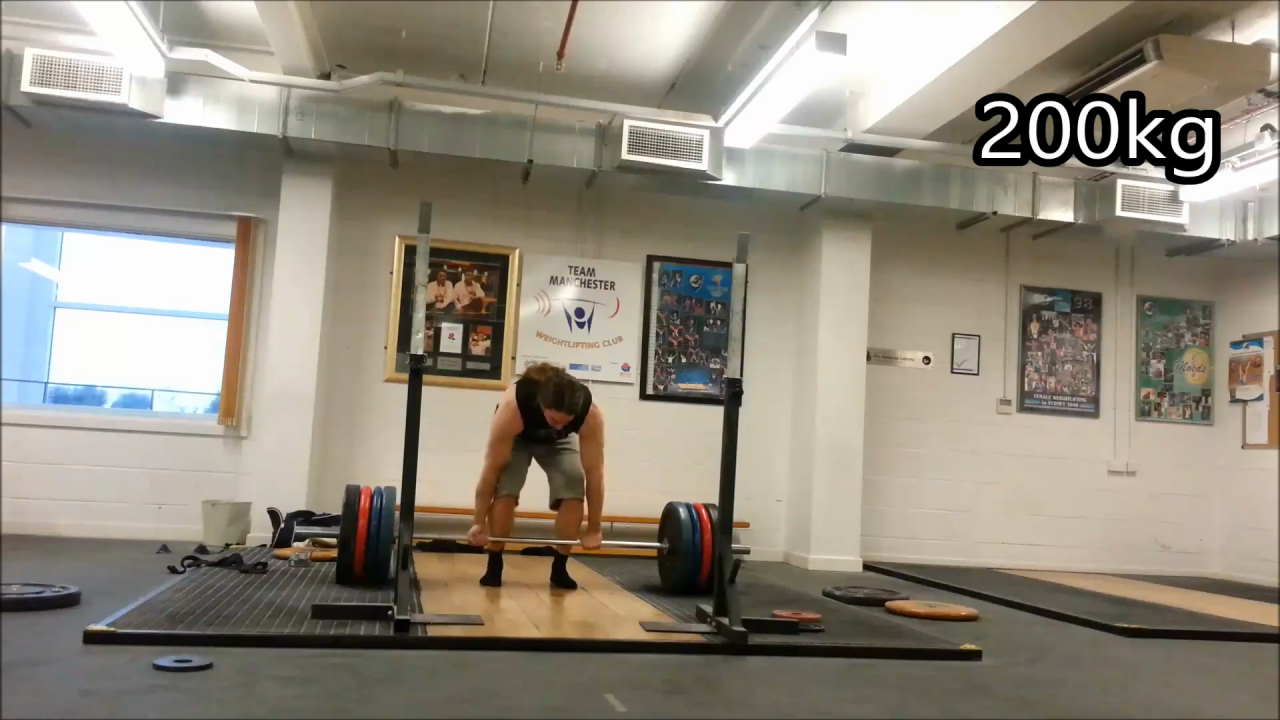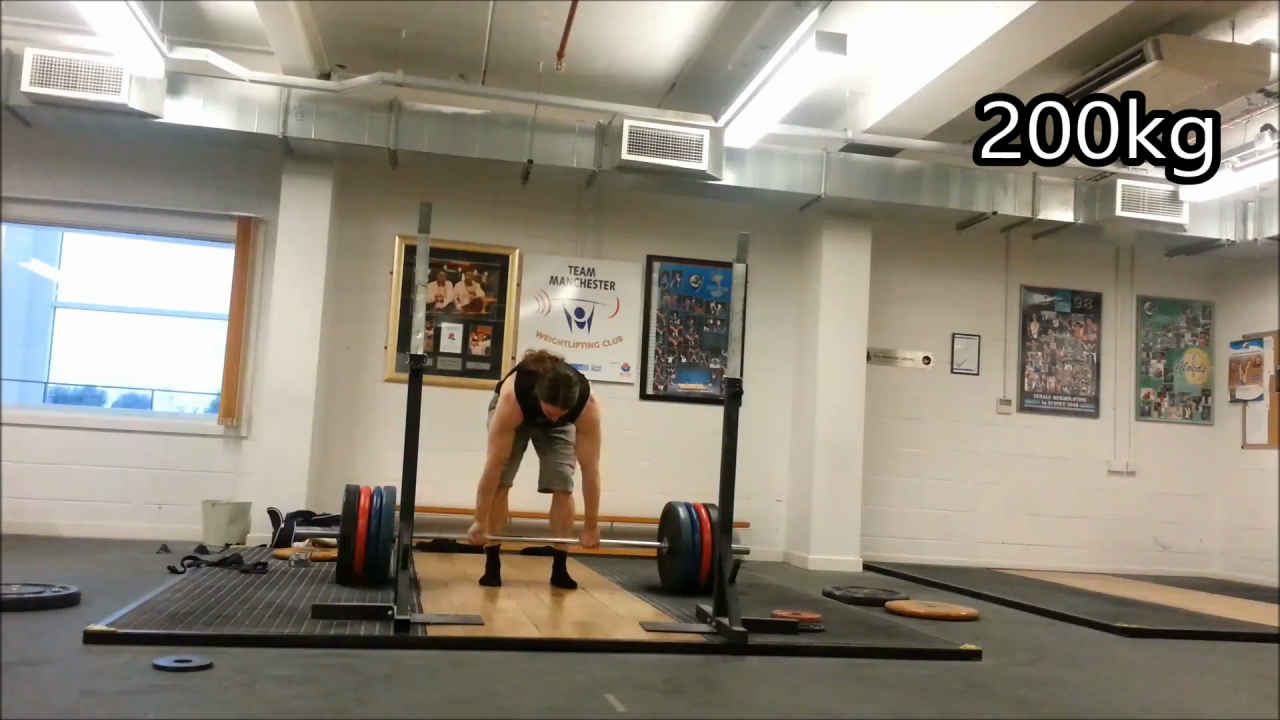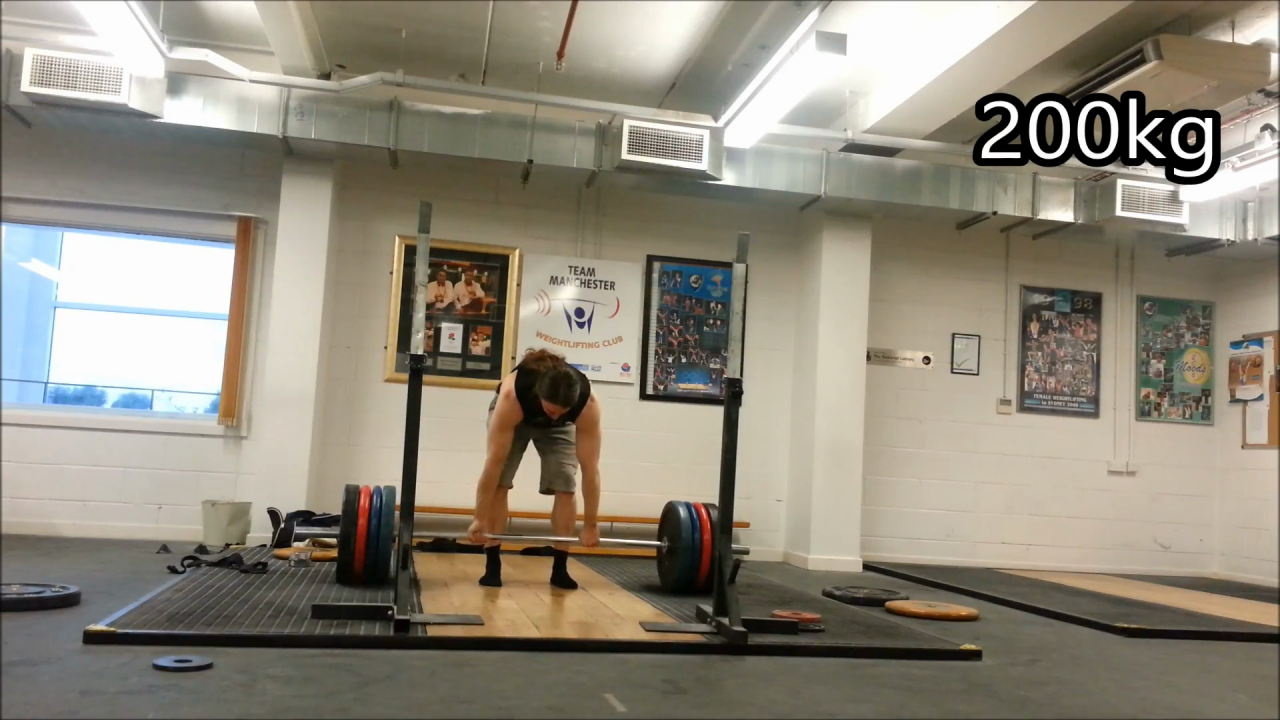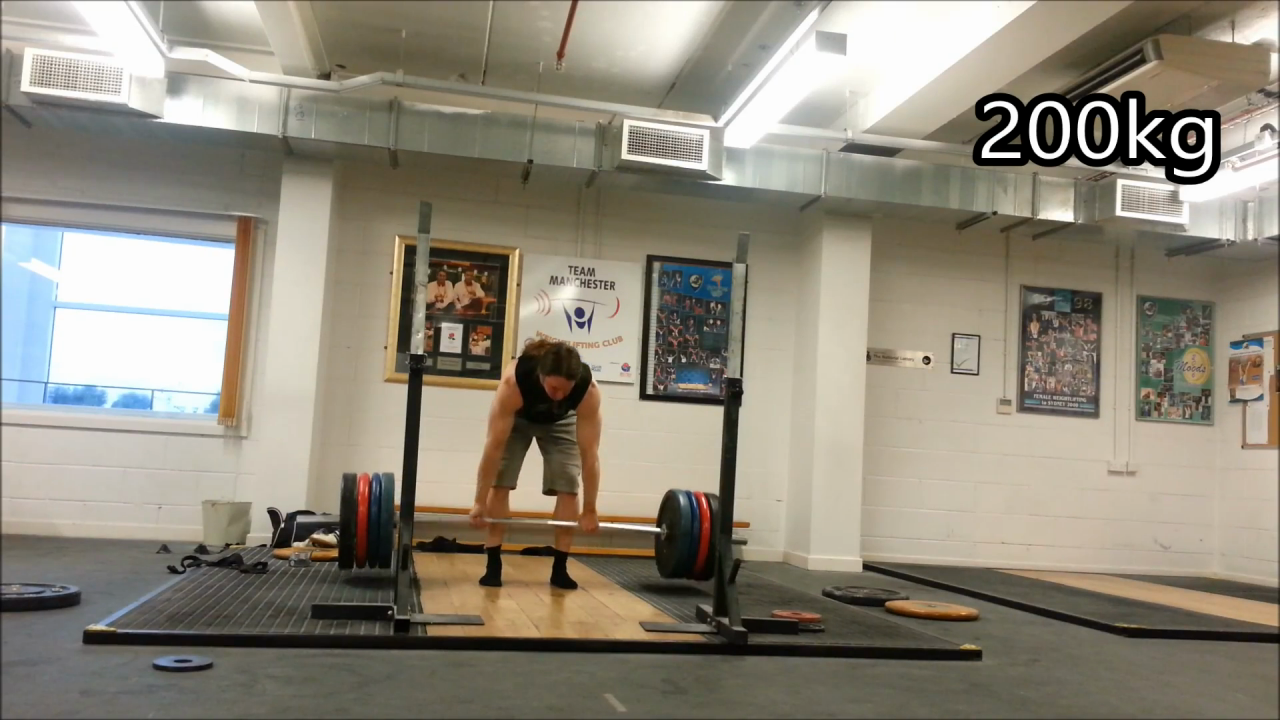
dt=0.4s
person 1, frame 1
left shoulder: (591, 414)
right shoulder: (513, 406)
left elbow: (594, 473)
right elbow: (492, 468)
left wrist: (593, 529)
right wrist: (479, 523)
left hip: (560, 442)
right hip: (517, 439)
left knee: (574, 493)
right knee: (505, 492)
left ankle: (559, 568)
right ankle: (494, 566)
person 1, frame 2
left shoulder: (588, 406)
right shoulder: (511, 396)
left elbow: (590, 469)
right elbow: (494, 464)
left wrist: (591, 526)
right wrist: (480, 521)
left hip: (558, 427)
right hip: (514, 413)
left knee: (562, 485)
right knee: (500, 481)
left ankle: (560, 567)
right ankle: (492, 565)
person 1, frame 3
left shoulder: (588, 405)
right shoulder: (512, 395)
left elbow: (590, 468)
right elbow: (494, 462)
left wrist: (591, 524)
right wrist: (480, 519)
left hip: (559, 428)
right hip: (515, 417)
left knee: (566, 485)
right knee: (499, 482)
left ankle: (560, 568)
right ankle: (492, 565)
person 1, frame 4
left shoulder: (588, 391)
right shoulder: (514, 381)
left elbow: (589, 454)
right elbow: (494, 446)
left wrist: (589, 510)
right wrist: (480, 503)
left hip: (561, 422)
right hip: (518, 417)
left knee: (568, 487)
right knee: (500, 483)
left ankle: (560, 569)
right ankle: (493, 566)
